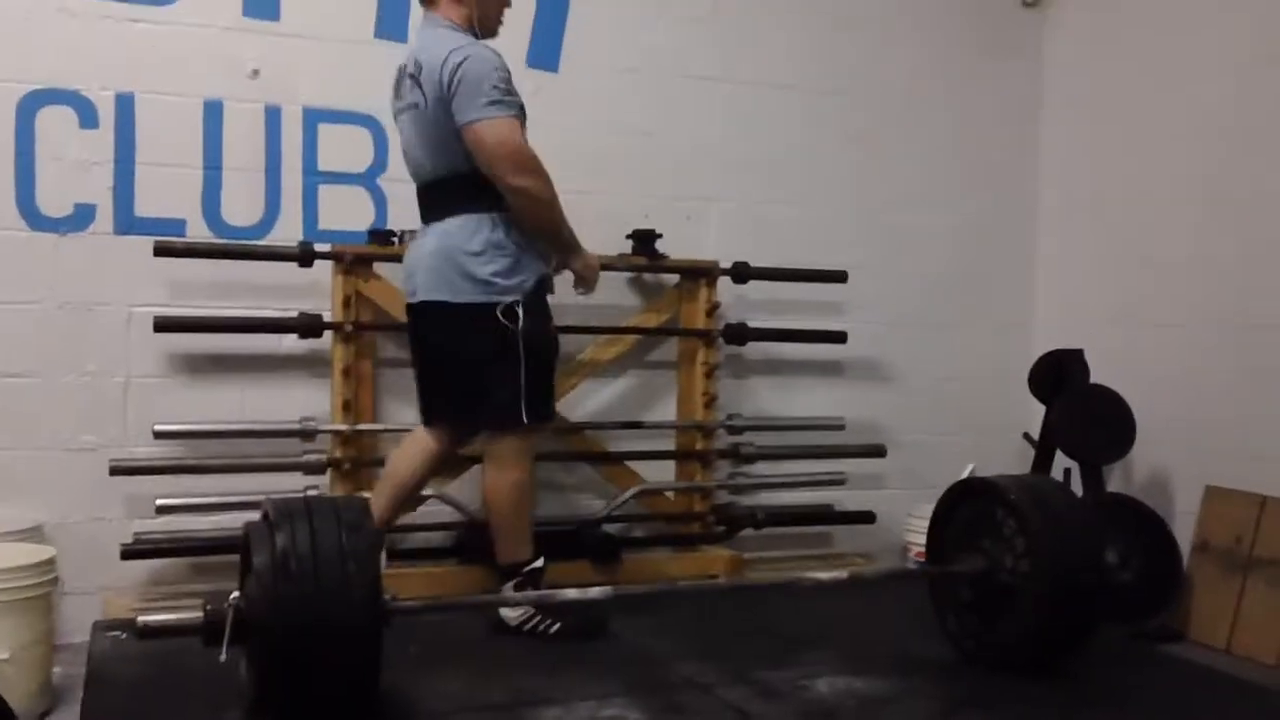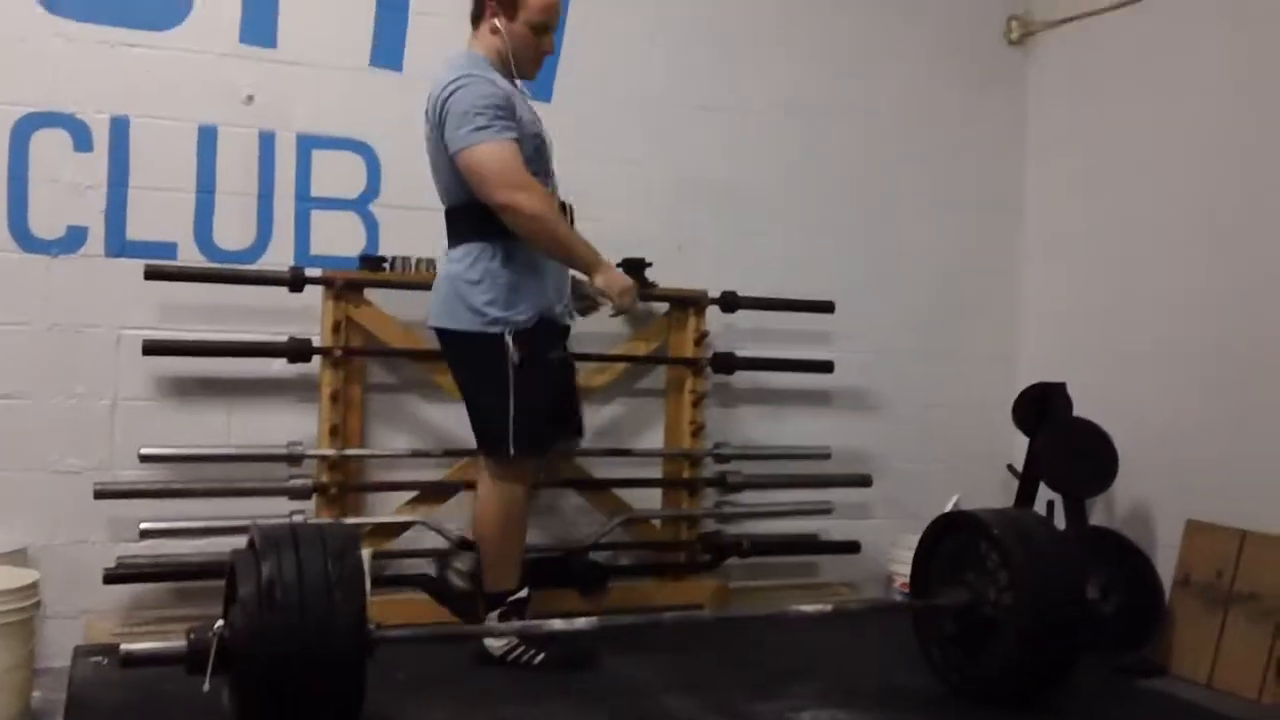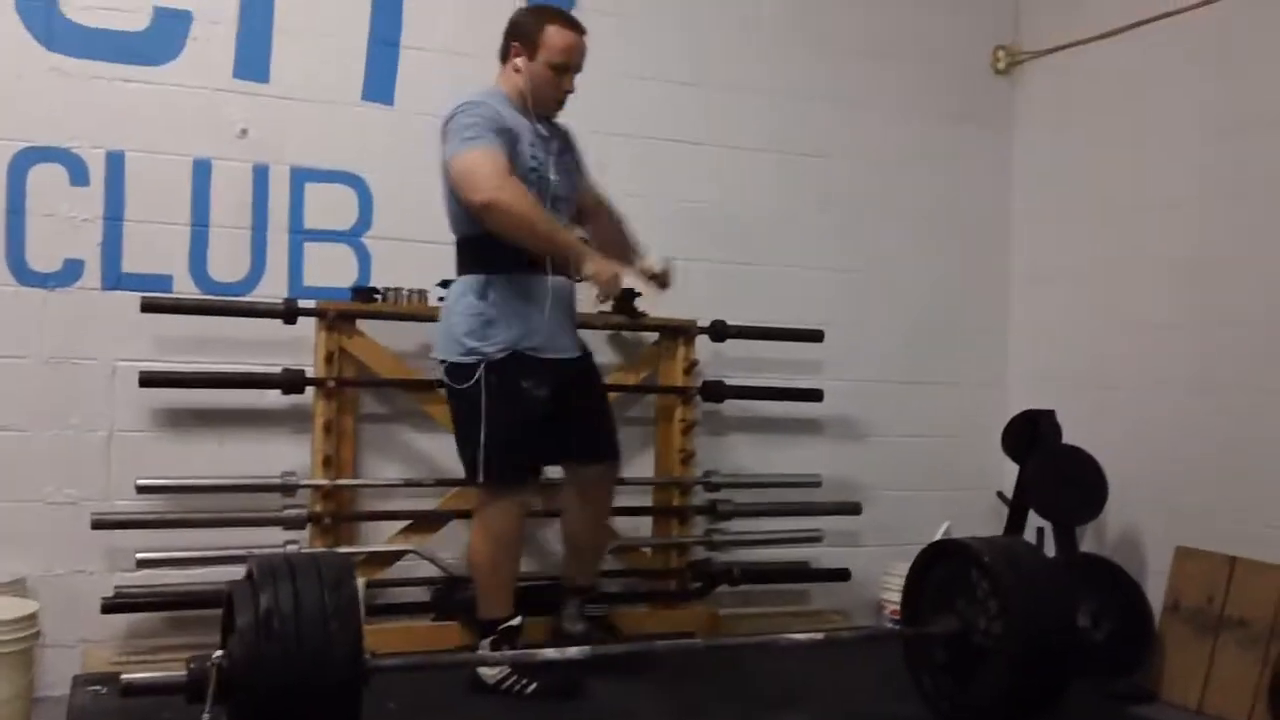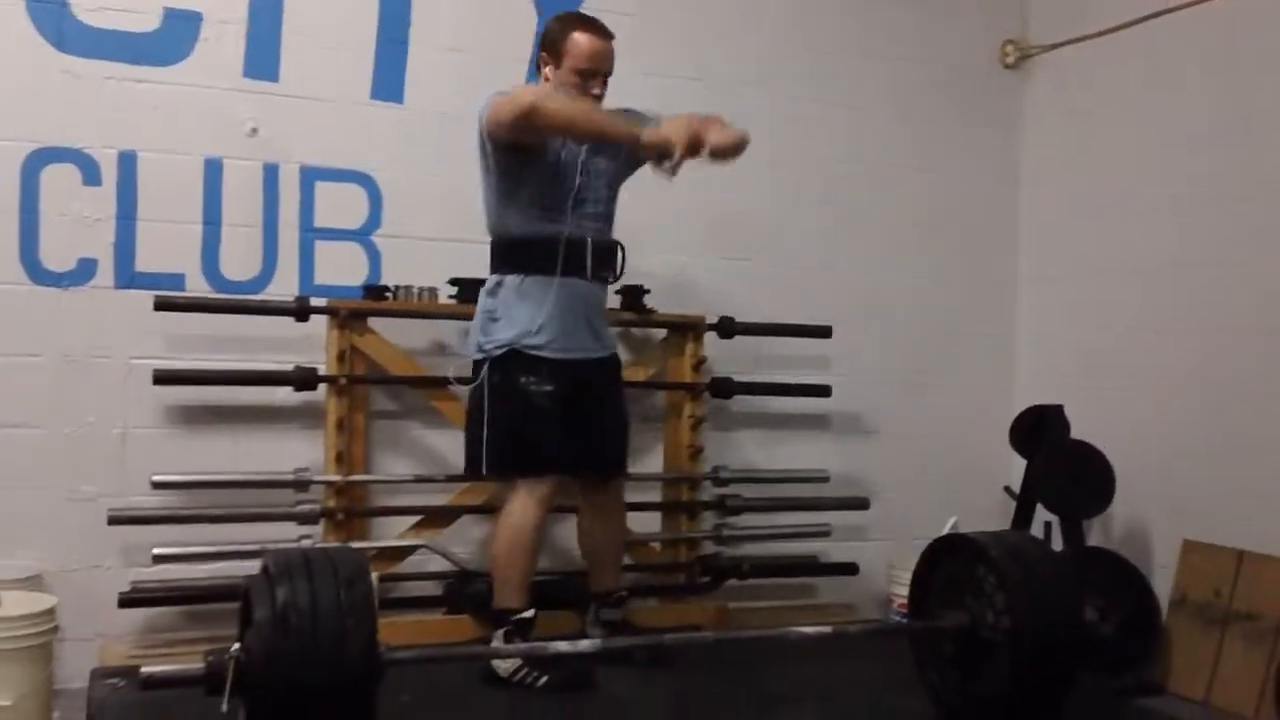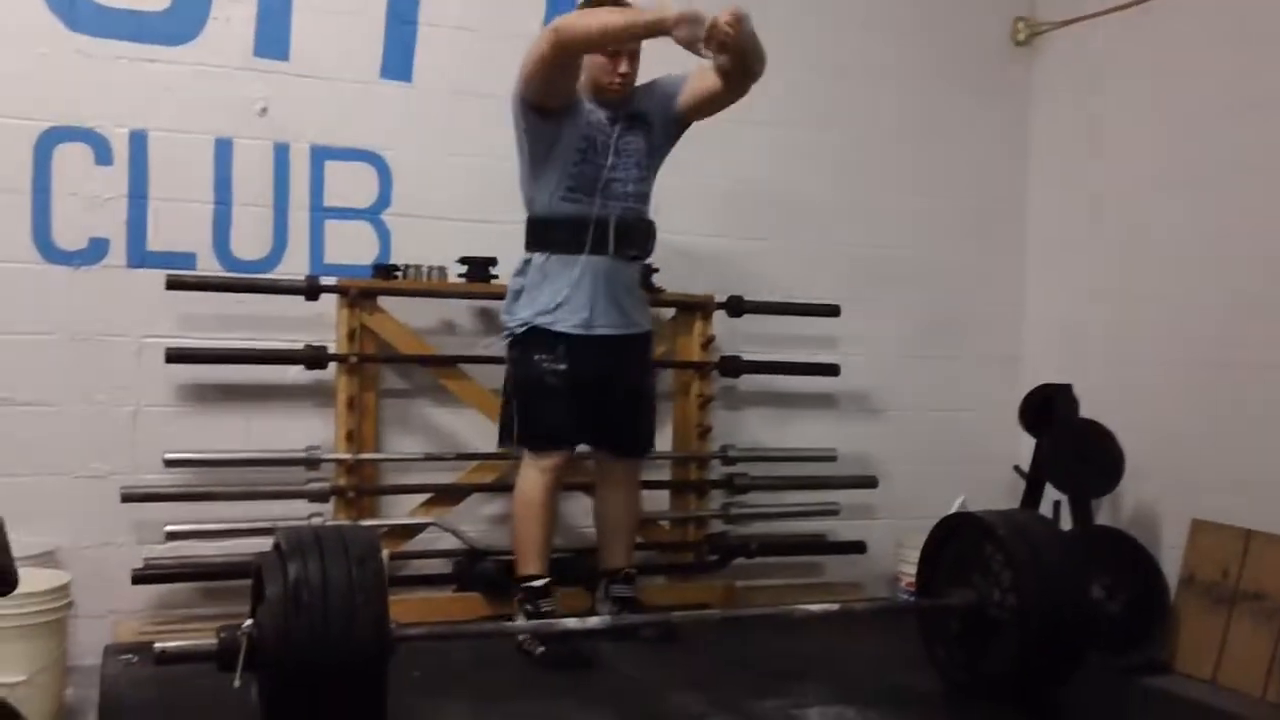
dt=0.2s
person 1, frame 1
left shoulder: (421, 61)
right shoulder: (470, 60)
right elbow: (515, 174)
left wrist: (548, 241)
right wrist: (571, 252)
left hip: (440, 271)
right hip: (489, 274)
left knee: (444, 428)
right knee: (514, 436)
right ankle: (523, 592)
person 1, frame 2
left shoulder: (491, 90)
right shoulder: (476, 88)
right elbow: (513, 196)
left wrist: (564, 274)
right wrist: (595, 266)
left hip: (514, 303)
right hip: (496, 307)
left knee: (520, 453)
right knee: (512, 461)
left ankle: (477, 570)
right ankle: (504, 619)
person 1, frame 3
left shoulder: (555, 137)
right shoulder: (478, 118)
left elbow: (594, 207)
right elbow: (490, 195)
left wrist: (632, 256)
right wrist: (585, 258)
left hip: (554, 337)
right hip: (494, 342)
left knee: (595, 470)
right knee: (504, 489)
left ankle: (580, 609)
right ankle: (497, 650)
person 1, frame 4
left shoulder: (612, 130)
right shoulder: (516, 117)
left elbow: (691, 129)
right elbow: (535, 105)
left wrist: (716, 134)
right wrist: (639, 136)
left hip: (590, 342)
right hip: (521, 340)
left knee: (602, 483)
right knee: (531, 487)
left ankle: (608, 616)
right ankle: (510, 643)
person 1, frame 5
left shoulder: (654, 106)
right shoulder: (548, 101)
left elbow: (740, 75)
left hip: (624, 320)
right hip: (549, 317)
left knee: (623, 460)
right knee: (546, 457)
left ankle: (617, 594)
right ankle: (531, 606)
